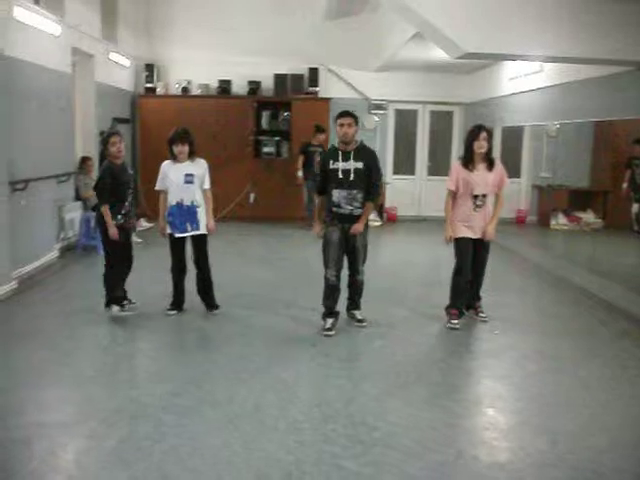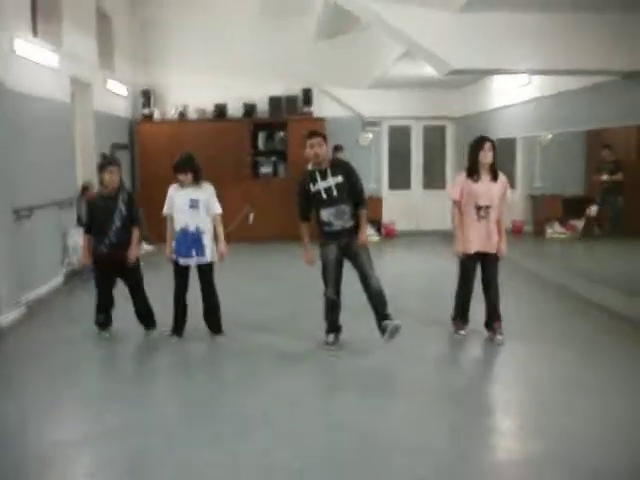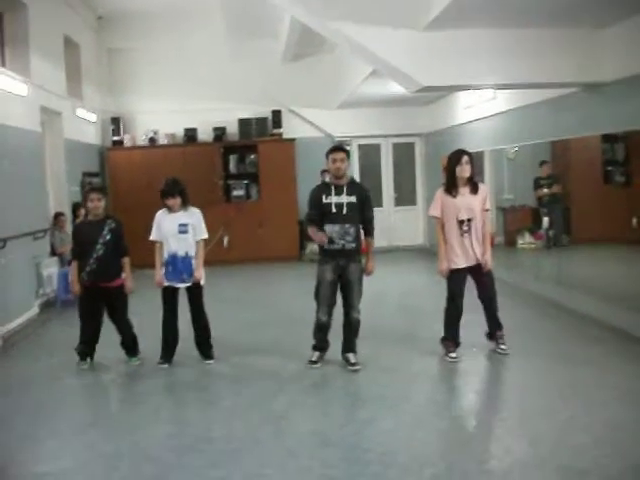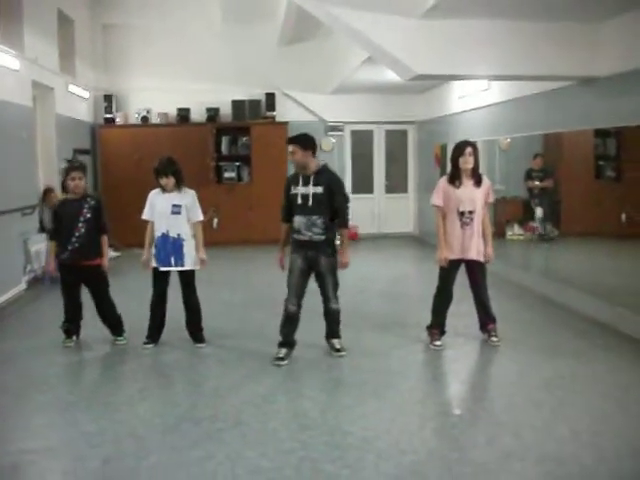
dt=1s
person 1, frame 1
left shoulder: (368, 156)
right shoulder: (328, 156)
left elbow: (373, 192)
right elbow: (321, 191)
left wrist: (362, 221)
right wrist: (318, 221)
left hip: (357, 223)
right hip: (333, 223)
left knee: (357, 270)
right knee: (332, 271)
left ankle: (354, 308)
right ankle: (329, 315)
person 1, frame 2
left shoulder: (344, 168)
right shoulder: (306, 180)
left elbow: (360, 200)
right elbow: (304, 217)
left wrist: (363, 229)
right wrist: (306, 247)
left hip: (353, 235)
right hip: (329, 241)
left knee: (370, 278)
right knee: (331, 289)
left ankle: (384, 321)
right ankle: (332, 330)
person 1, frame 3
left shoulder: (360, 191)
right shoulder: (318, 192)
left elbow: (368, 227)
right elbow: (311, 223)
left wrist: (370, 258)
right wrist: (316, 234)
left hip: (353, 259)
right hip: (328, 259)
left knee: (352, 308)
right knee: (323, 307)
left ankle: (349, 350)
right ankle: (319, 347)
person 1, frame 4
left shoulder: (331, 180)
right shoulder: (292, 181)
left elbow: (342, 218)
right elbow: (286, 218)
left wrist: (344, 250)
right wrist: (282, 248)
left hip: (325, 250)
right hip: (299, 250)
left knee: (330, 297)
right knee: (292, 299)
left ankle: (333, 337)
right ankle: (286, 344)
person 2, frame 1
left shoulder: (496, 167)
right shoulder: (459, 167)
left elbow: (499, 199)
right elbow: (450, 199)
left wrist: (492, 224)
right wrist: (448, 226)
left hip: (484, 228)
right hip: (463, 227)
left knee: (479, 269)
right knee: (463, 269)
left ankle: (473, 303)
right ankle: (454, 310)
person 2, frame 2
left shoulder: (500, 179)
right shoulder: (463, 179)
left elbow: (501, 212)
right elbow: (456, 211)
left wrist: (502, 239)
right wrist: (459, 240)
left hip: (491, 241)
right hip: (469, 241)
left knee: (491, 283)
right knee: (466, 282)
left ankle: (494, 324)
right ankle: (460, 319)
person 2, frame 3
left shoulder: (481, 191)
right shoulder: (443, 194)
left elbow: (485, 223)
right elbow: (440, 228)
left wrist: (488, 252)
right wrist: (442, 258)
left hip: (479, 255)
right hip: (455, 257)
left knee: (489, 295)
right knee: (454, 301)
left ankle: (497, 334)
right ankle: (450, 342)
person 2, frame 4
left shoulder: (483, 183)
right shoulder: (445, 183)
left elbow: (485, 215)
right elbow: (440, 218)
left wrist: (489, 244)
right wrist: (441, 247)
left hip: (475, 247)
right hip: (451, 248)
left knee: (480, 288)
right knee: (444, 290)
left ankle: (489, 326)
right ankle: (436, 330)
person 3, frame 1
left shoulder: (200, 165)
right shoulder: (166, 166)
left elbow: (207, 193)
right elbow: (163, 195)
left wrist: (210, 218)
right wrist: (161, 219)
left hip: (197, 220)
right hip: (175, 221)
left knee: (201, 261)
right knee: (177, 264)
left ankle: (209, 300)
right ankle: (177, 302)
person 3, frame 2
left shoulder: (207, 189)
right shoulder: (173, 191)
left elbow: (216, 217)
right elbow: (170, 219)
left wrist: (221, 242)
right wrist: (169, 245)
left hip: (203, 247)
right hip: (181, 247)
left knee: (208, 287)
right knee: (180, 289)
left ankle: (215, 326)
right ankle: (177, 328)
person 3, frame 3
left shoulder: (194, 214)
right shoulder: (160, 216)
left elbow: (200, 243)
right elbow: (158, 245)
left wrist: (199, 269)
right wrist: (158, 271)
left hip: (191, 271)
right hip: (169, 273)
left knee: (198, 311)
right knee: (169, 313)
left ankle: (206, 349)
right ankle: (167, 353)
person 3, frame 4
left shoulder: (189, 195)
right shoulder: (154, 196)
left elbow: (196, 224)
right elbow: (150, 225)
left wrist: (200, 250)
right wrist: (146, 251)
left hip: (184, 253)
right hip: (160, 254)
left knee: (189, 294)
right knee: (158, 295)
left ankle: (196, 333)
right ankle: (153, 334)
person 4, frame 1
left shoulder: (125, 168)
right shoulder: (107, 170)
right elbow: (103, 200)
left wrist: (132, 218)
right wrist: (110, 225)
left hip: (123, 223)
right hip: (111, 224)
left knee: (125, 262)
right knee: (115, 262)
left ankle: (118, 298)
right ankle: (115, 302)
person 4, frame 2
left shoulder: (126, 196)
right shoulder: (94, 201)
left elbow: (135, 224)
right elbow: (89, 230)
left wrist: (135, 247)
right wrist: (87, 253)
left hip: (126, 253)
right hip: (103, 255)
left knee: (137, 289)
right knee: (104, 291)
left ankle: (149, 324)
right ankle: (103, 324)
person 4, frame 3
left shoulder: (113, 224)
right shoulder: (80, 228)
left elbow: (123, 253)
right elbow: (75, 257)
left wrist: (128, 277)
right wrist: (74, 281)
left hip: (113, 282)
right hip: (88, 284)
left knee: (121, 319)
right knee: (88, 321)
left ankle: (132, 352)
right ankle: (85, 354)
person 4, frame 4
left shoulder: (93, 203)
right shoulder: (60, 207)
left elbow: (102, 231)
right elbow: (54, 236)
left wrist: (105, 256)
right wrist: (51, 259)
left hip: (92, 260)
right hip: (68, 262)
left knee: (102, 297)
right knee: (71, 299)
left ankle: (117, 331)
right ankle: (71, 333)
